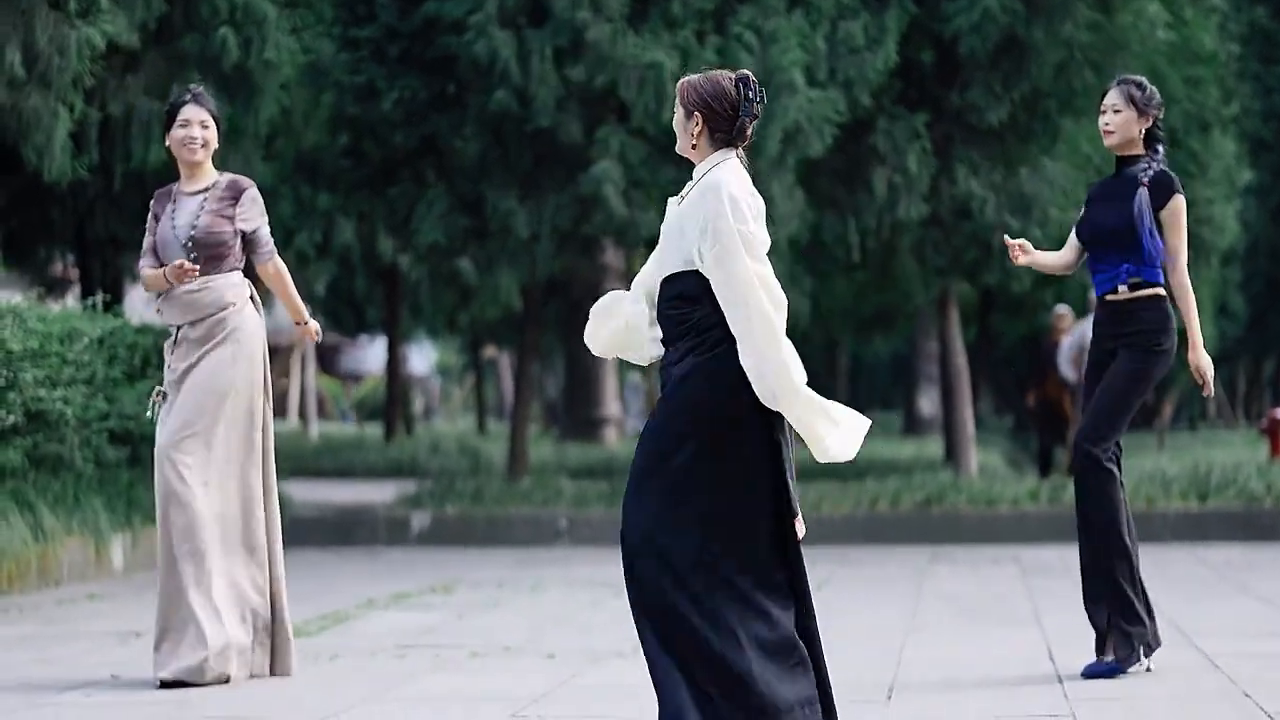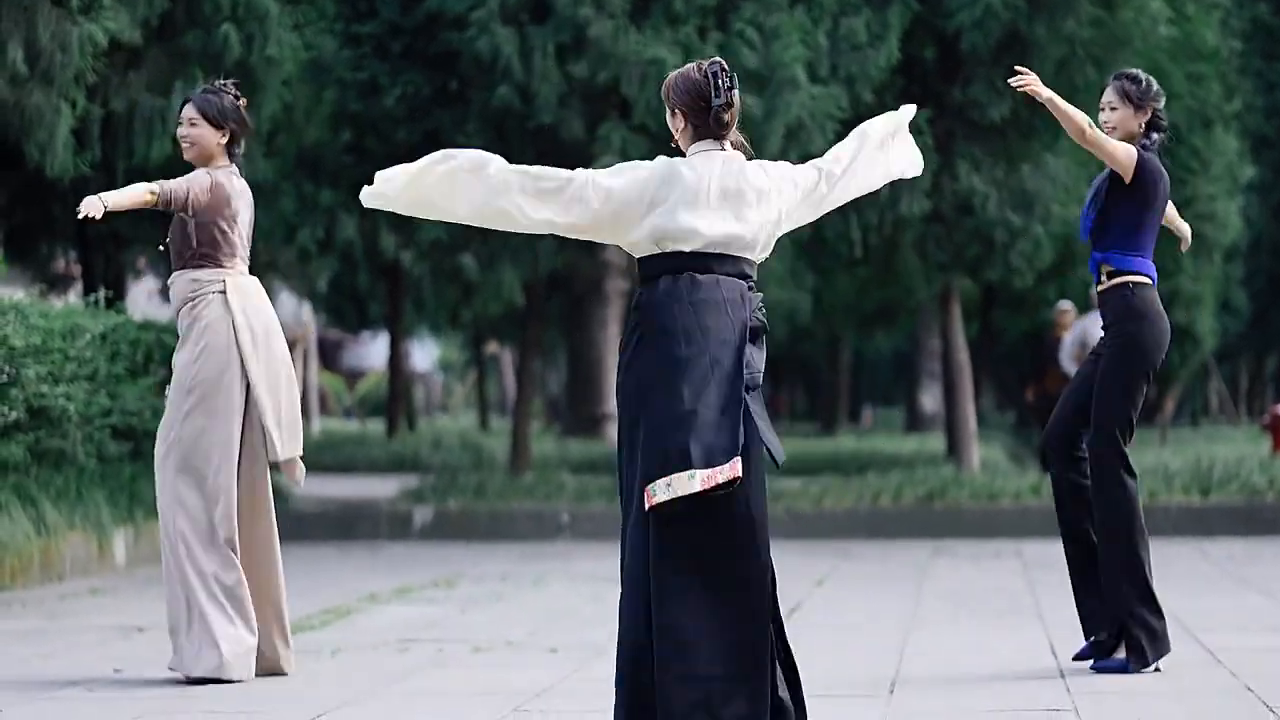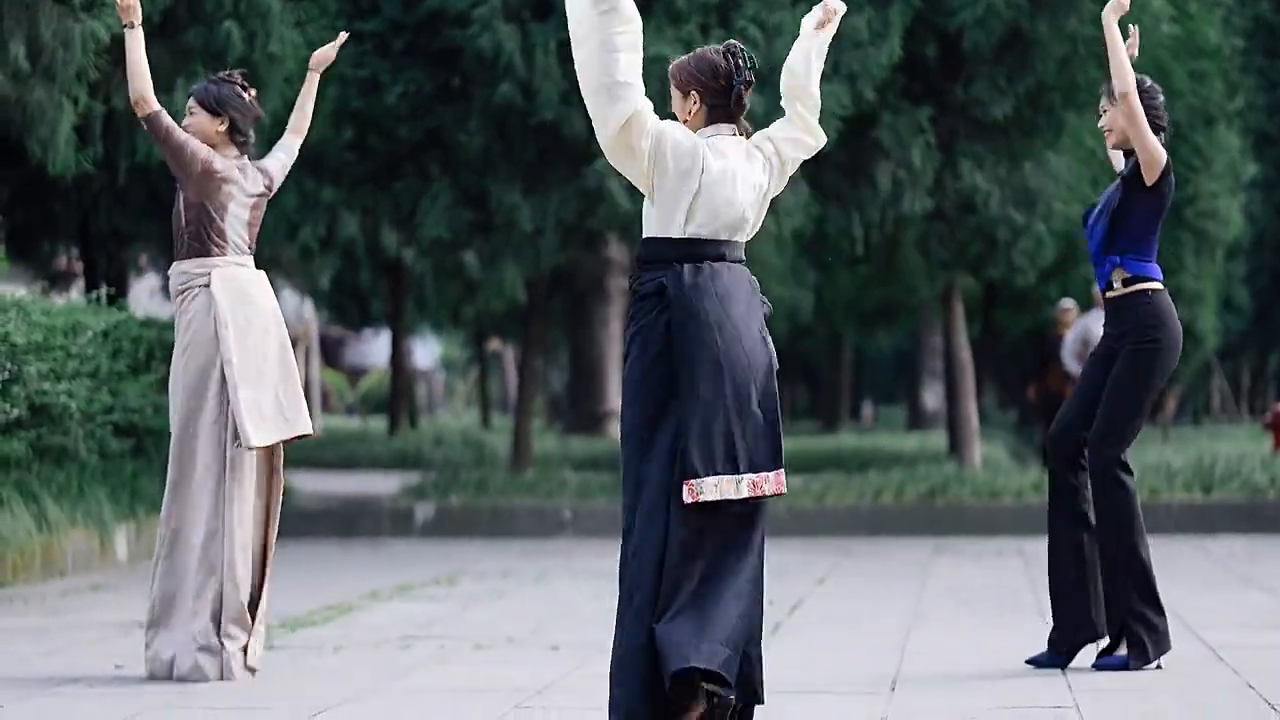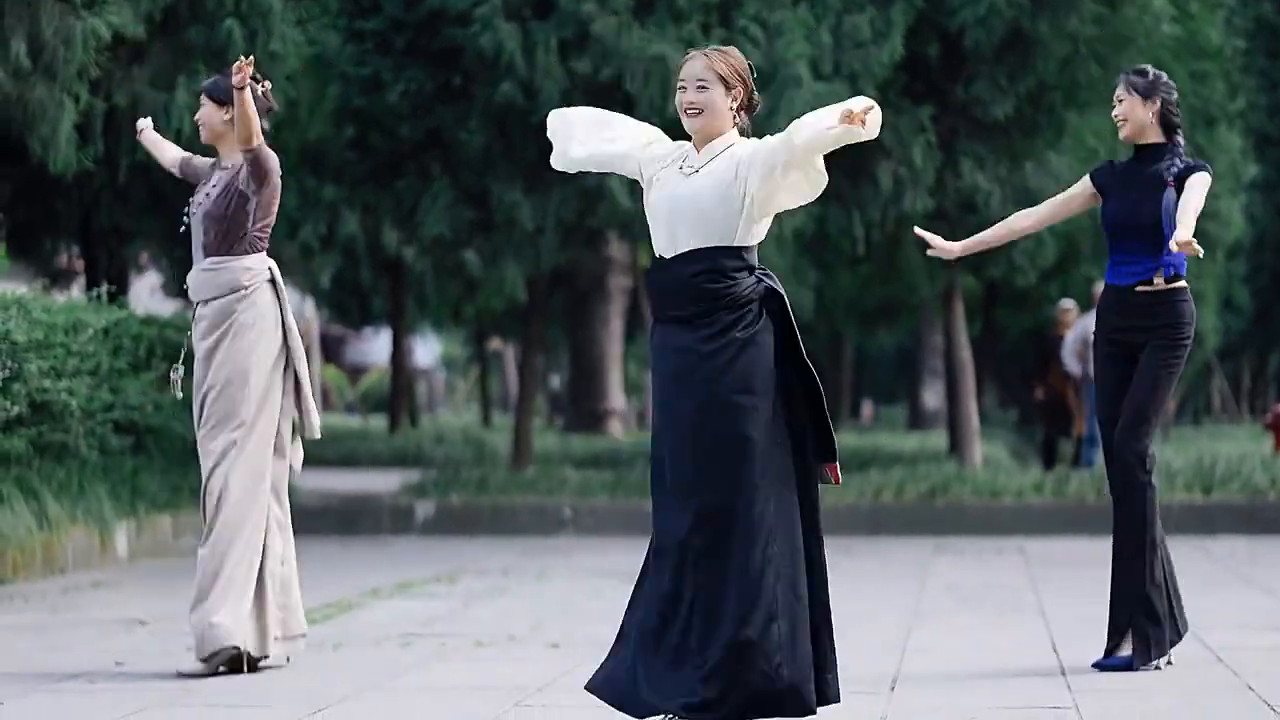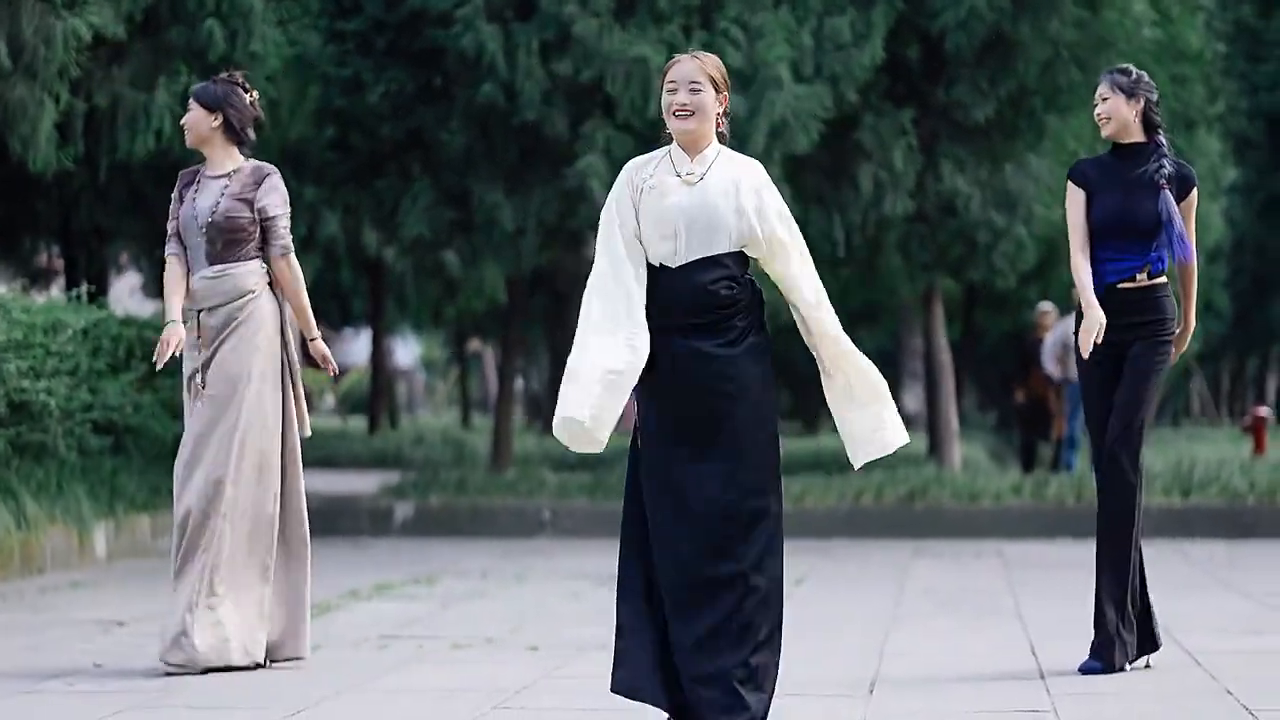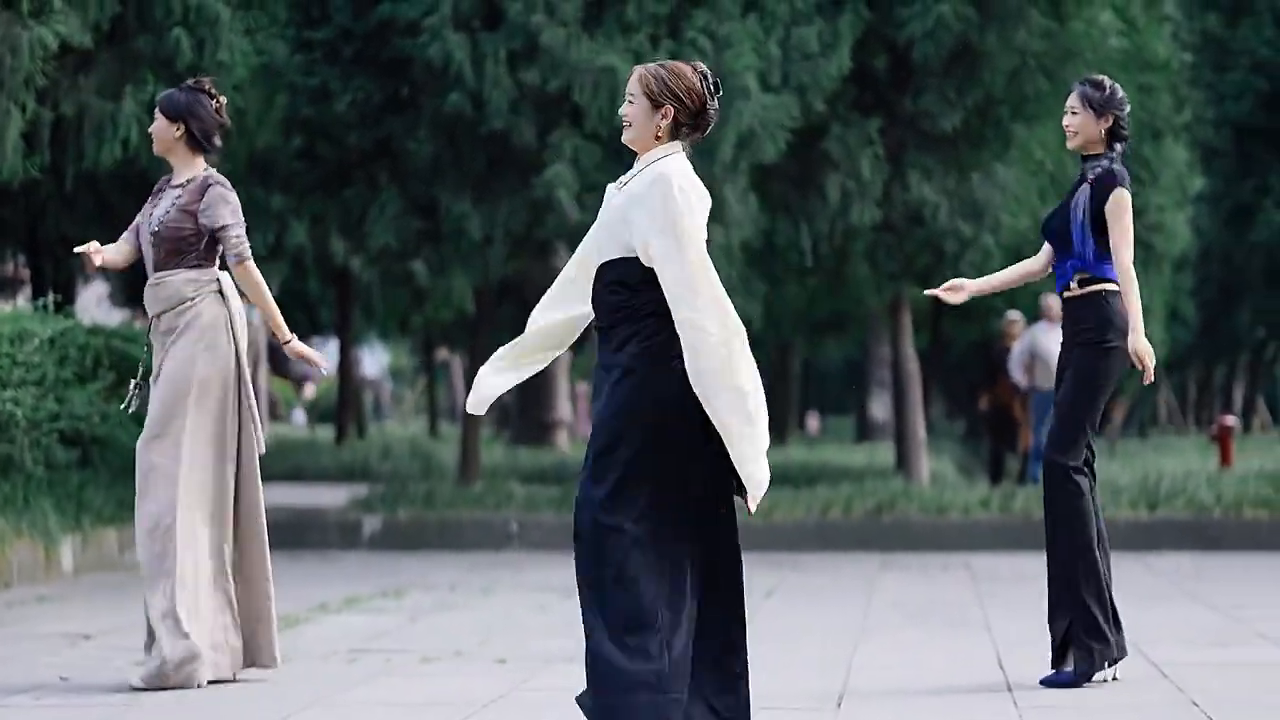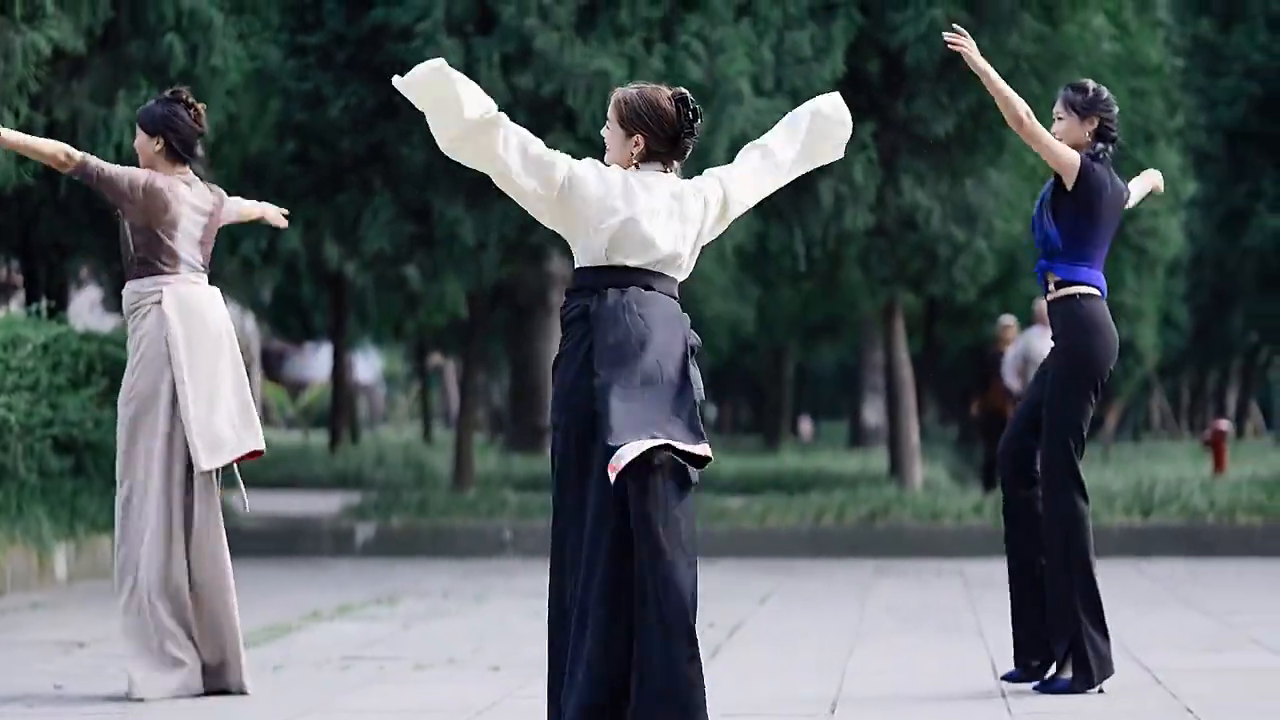
dt=0.4s
person 1, frame 1
left shoulder: (723, 192)
right shoulder: (703, 192)
left elbow: (749, 299)
right elbow: (655, 284)
left wrist: (793, 396)
right wrist: (622, 315)
left hip: (721, 370)
right hip: (704, 373)
left knee: (672, 528)
right knee: (725, 537)
person 1, frame 2
left shoulder: (658, 181)
right shoulder: (766, 180)
left elbow: (549, 193)
right elbow: (831, 172)
left wrist: (423, 182)
right wrist: (892, 134)
left hip: (670, 337)
right hip: (735, 337)
left knee: (670, 518)
right knee: (722, 519)
person 1, frame 3
left shoulder: (676, 150)
right shoulder: (762, 157)
left elbow: (615, 94)
right elbow: (802, 109)
left hip: (678, 321)
right hip: (736, 320)
left knee: (671, 499)
right knee: (721, 502)
person 1, frame 4
left shoulder: (753, 161)
right shoulder: (669, 158)
left elbow: (797, 143)
right elbow: (619, 134)
left wrist: (843, 117)
right wrist: (569, 124)
left hip: (736, 337)
right hip: (686, 339)
left knee: (721, 497)
right knee: (691, 498)
person 1, frame 5
left shoulder: (747, 176)
right shoulder: (637, 177)
left elbow: (794, 271)
right elbow: (614, 274)
left wrist: (839, 358)
right wrist: (596, 375)
left hip: (733, 352)
right hip: (665, 356)
left knee: (733, 503)
right knee: (670, 506)
person 1, frame 6
left shoulder: (670, 182)
right shoulder: (636, 184)
left elbow: (691, 285)
right elbow: (582, 279)
left wrist: (720, 393)
right wrist: (514, 357)
left hip: (651, 358)
right hip: (633, 359)
left knee: (618, 509)
right knee: (662, 520)
person 1, frame 7
left shoulder: (609, 187)
right shoulder: (699, 194)
left elbow: (530, 156)
right elbow: (764, 157)
left wrist: (453, 96)
right wrist: (817, 119)
left hip: (609, 343)
right hip: (663, 339)
left knee: (600, 522)
right knee: (650, 518)
person 2, frame 1
left shoulder: (1162, 182)
right shoulder: (1099, 192)
left elbow: (1178, 269)
right elbow: (1068, 259)
left wrist: (1196, 342)
right wrist: (1030, 256)
left hip: (1146, 329)
right hip: (1106, 331)
left knee: (1090, 449)
right knee: (1098, 461)
left ankle: (1121, 632)
right ankle: (1132, 627)
person 2, frame 2
left shoulder: (1137, 161)
right shoulder: (1141, 173)
left elbow: (1085, 133)
left wrist: (1046, 95)
right wrist: (1177, 222)
left hip: (1133, 322)
right hip: (1125, 326)
left knee: (1106, 457)
right knee: (1061, 443)
left ankle: (1137, 634)
right ankle: (1109, 617)
person 2, frame 3
left shoulder: (1154, 167)
right shoulder: (1129, 174)
left elbow: (1128, 95)
right elbow: (1117, 142)
right wrist: (1124, 55)
left hip: (1146, 326)
right hip: (1121, 330)
left knee: (1105, 457)
right knee: (1065, 445)
left ankle: (1141, 633)
right ankle: (1080, 622)
person 2, frame 4
left shoulder: (1191, 171)
right shoulder: (1111, 176)
left elbow: (1191, 206)
right elbow: (1036, 215)
left wrist: (1183, 234)
right wrist: (963, 246)
left hip: (1166, 322)
right hip: (1114, 322)
left knee: (1131, 449)
right knee: (1118, 458)
left ankle: (1142, 630)
right ankle: (1158, 615)
person 2, frame 5
left shoulder: (1176, 174)
right shoulder: (1085, 173)
left elbow: (1186, 255)
right elbow: (1078, 250)
left wrist: (1187, 319)
right wrist: (1089, 309)
left hip: (1149, 318)
right hip: (1099, 319)
left knee: (1121, 446)
right knee: (1107, 460)
left ankle: (1115, 635)
right ankle: (1132, 629)
person 2, frame 6
left shoulder: (1111, 178)
right shoulder: (1085, 183)
left elbow: (1124, 260)
right elbow: (1043, 261)
left wrist: (1137, 330)
right wrist: (975, 286)
left hip: (1100, 328)
right hip: (1080, 331)
left knee: (1062, 459)
right knee: (1072, 467)
left ankle: (1086, 642)
right ankle: (1097, 638)
person 2, frame 7
left shoulder: (1081, 168)
right shoulder: (1109, 184)
left elbow: (1023, 122)
right elbow: (1141, 186)
left wrist: (978, 64)
right wrist: (1152, 178)
left hip: (1080, 331)
right hip: (1077, 333)
left knee: (1060, 475)
right knee: (1016, 457)
left ankle: (1082, 655)
right ankle: (1041, 645)
person 3, frame 1
left shoulder: (240, 191)
right shoulder: (163, 202)
left elbow: (266, 259)
right elbow: (147, 275)
left wrist: (301, 316)
right wrist: (169, 275)
left hip: (230, 335)
right hip: (185, 344)
left knee: (184, 462)
right knee: (218, 481)
left ankle: (210, 642)
right ankle: (239, 639)
person 3, frame 2
left shoulder: (206, 181)
right shoulder: (236, 189)
left elbow: (154, 189)
left wrist: (104, 198)
left hip: (217, 326)
right hip: (229, 326)
left knee: (195, 468)
right knee: (228, 477)
left ankle: (220, 643)
right ankle: (252, 638)
person 3, frame 3
left shoulder: (203, 166)
right shoulder: (259, 174)
left elbow: (144, 104)
right elbow: (294, 138)
right wrist: (315, 72)
left hip: (215, 315)
right hip: (249, 313)
left knee: (213, 467)
right knee: (240, 466)
left ankle: (208, 641)
right ankle: (228, 630)
person 3, frame 4
left shoulder: (262, 167)
right shoulder: (219, 170)
left elbow: (250, 134)
right elbow: (178, 159)
left wrist: (242, 91)
right wrist: (145, 133)
left hip: (248, 317)
right hip: (221, 320)
left knee: (236, 459)
right knee: (232, 463)
left ankle: (235, 626)
right ankle: (249, 626)
person 3, frame 5
left shoulder: (264, 177)
right shoulder: (187, 183)
left elbow: (282, 257)
right elbow: (175, 259)
left wrist: (312, 333)
right wrist: (173, 323)
left hip: (253, 324)
right hip: (206, 330)
left knee: (232, 461)
right knee: (215, 463)
left ankle: (219, 630)
right ankle: (261, 623)
person 3, frame 6
left shoulder: (213, 188)
right shoulder: (169, 189)
left elbow: (241, 264)
right elbow: (124, 251)
left wrist: (285, 337)
right wrist: (99, 253)
left hip: (201, 327)
right hip: (177, 333)
left knee: (175, 469)
right knee: (207, 480)
left ankle: (186, 647)
right ankle: (226, 637)
person 3, frame 7
left shoulder: (146, 185)
right shoulder: (205, 193)
left elbow: (73, 159)
right elbow: (233, 207)
right wrist: (262, 209)
left hip: (166, 334)
right hip: (200, 330)
left knee: (157, 486)
right knee: (187, 492)
left ankle: (174, 661)
right ankle: (211, 656)
